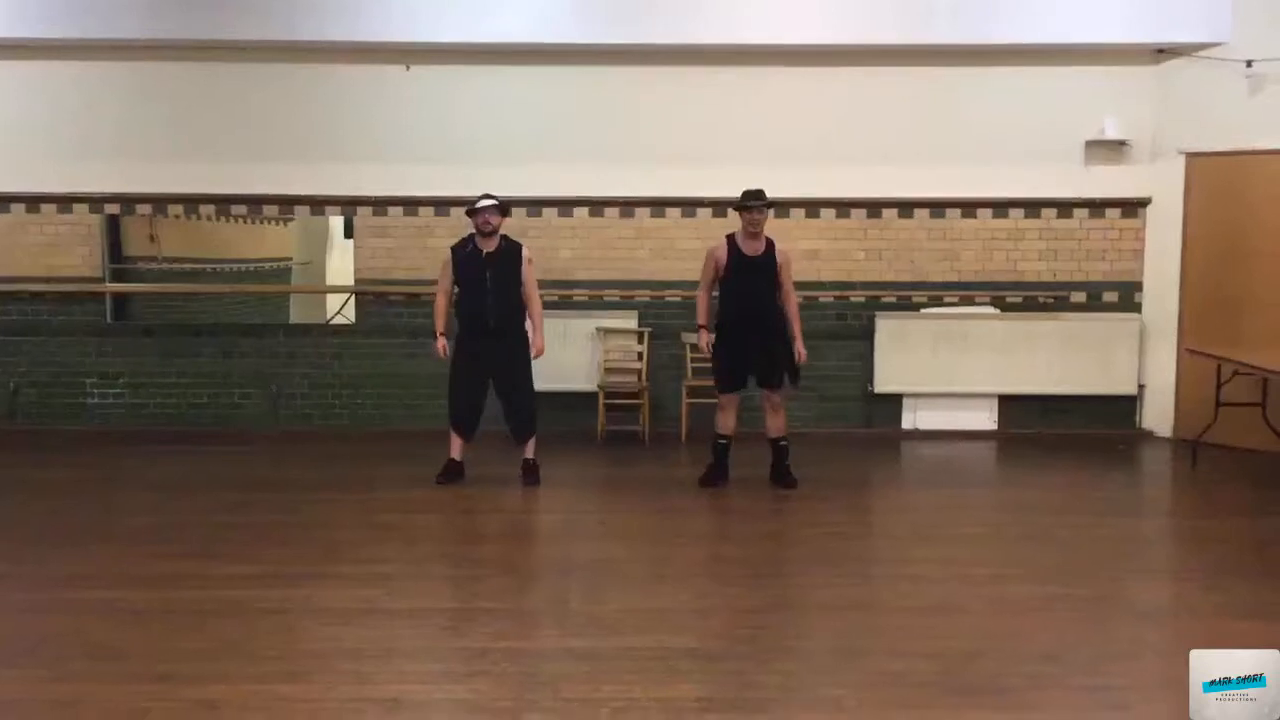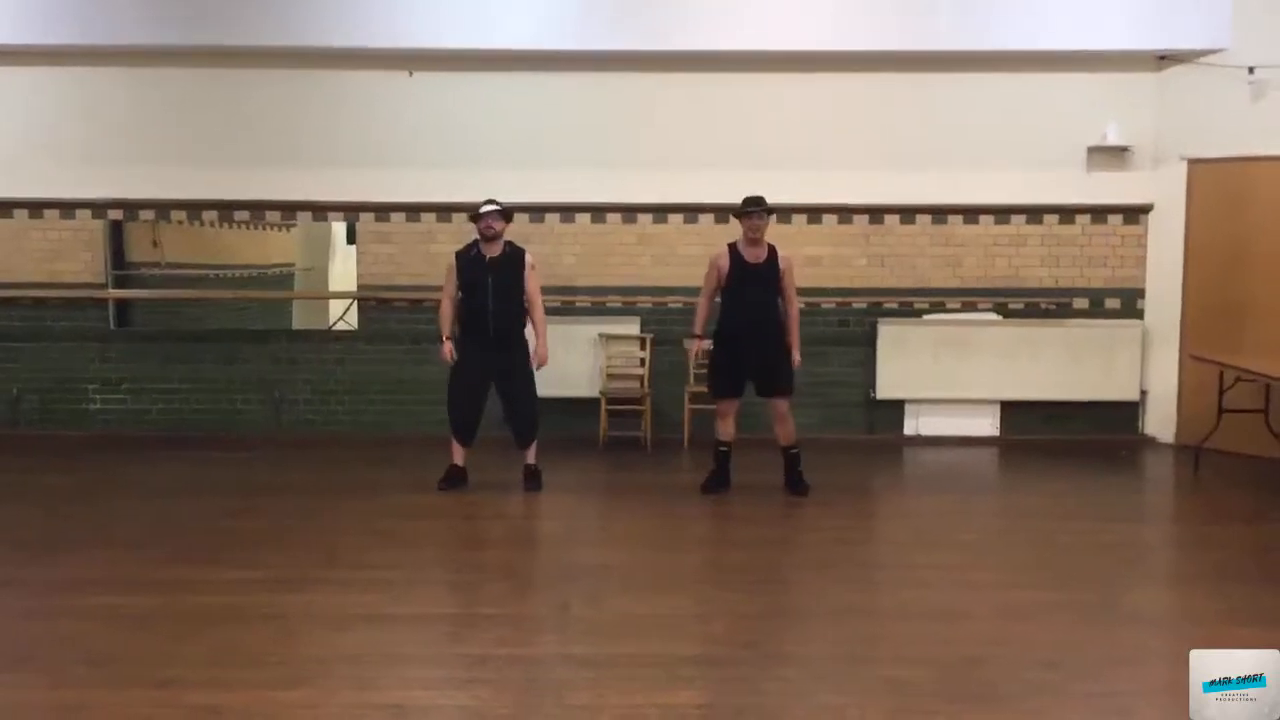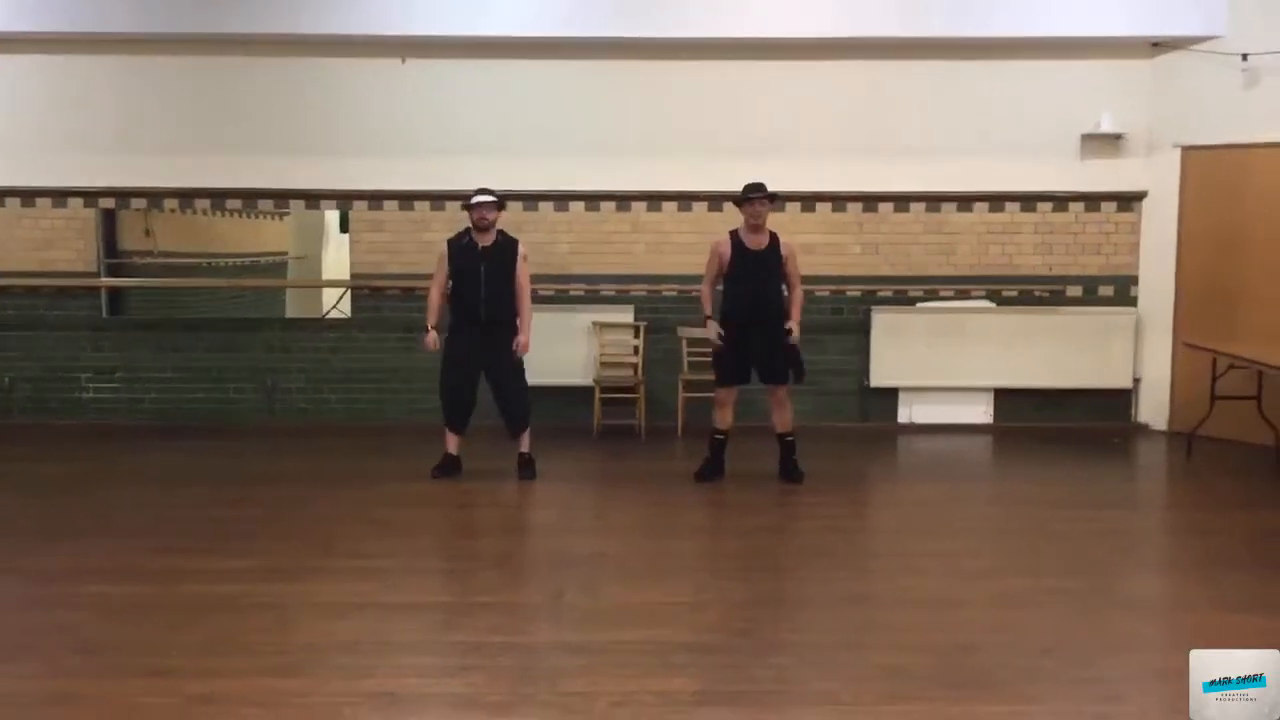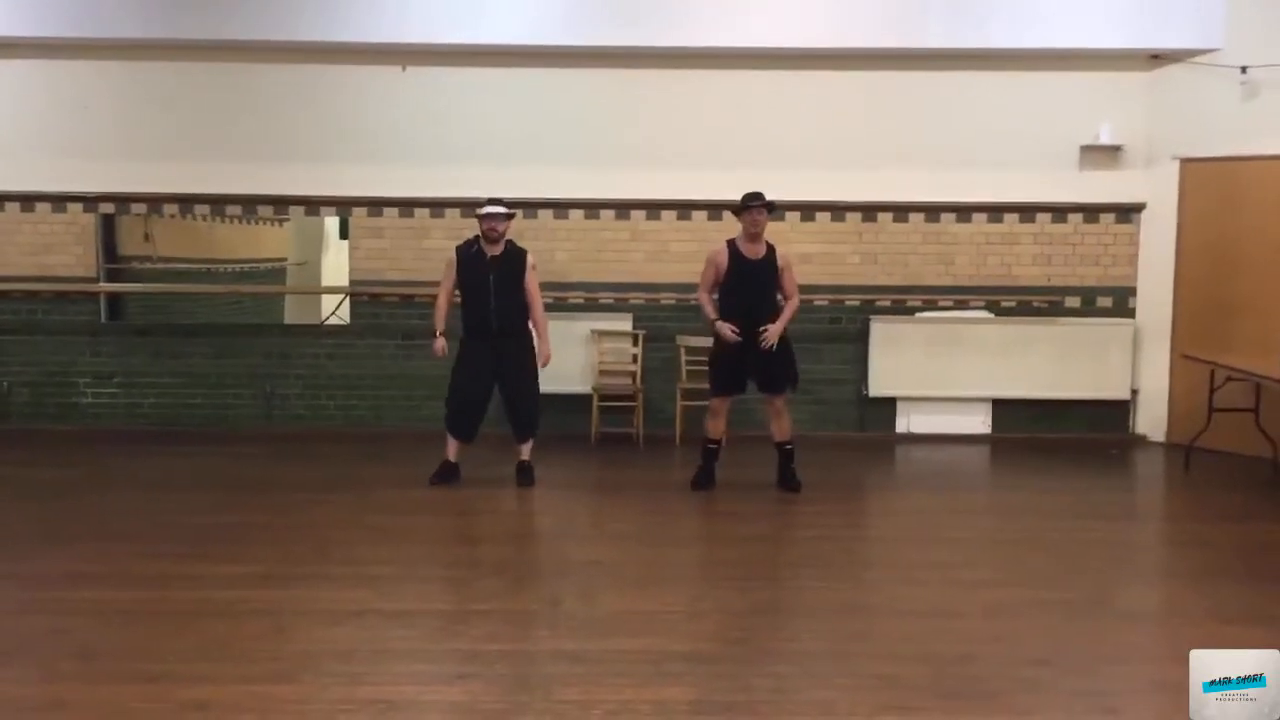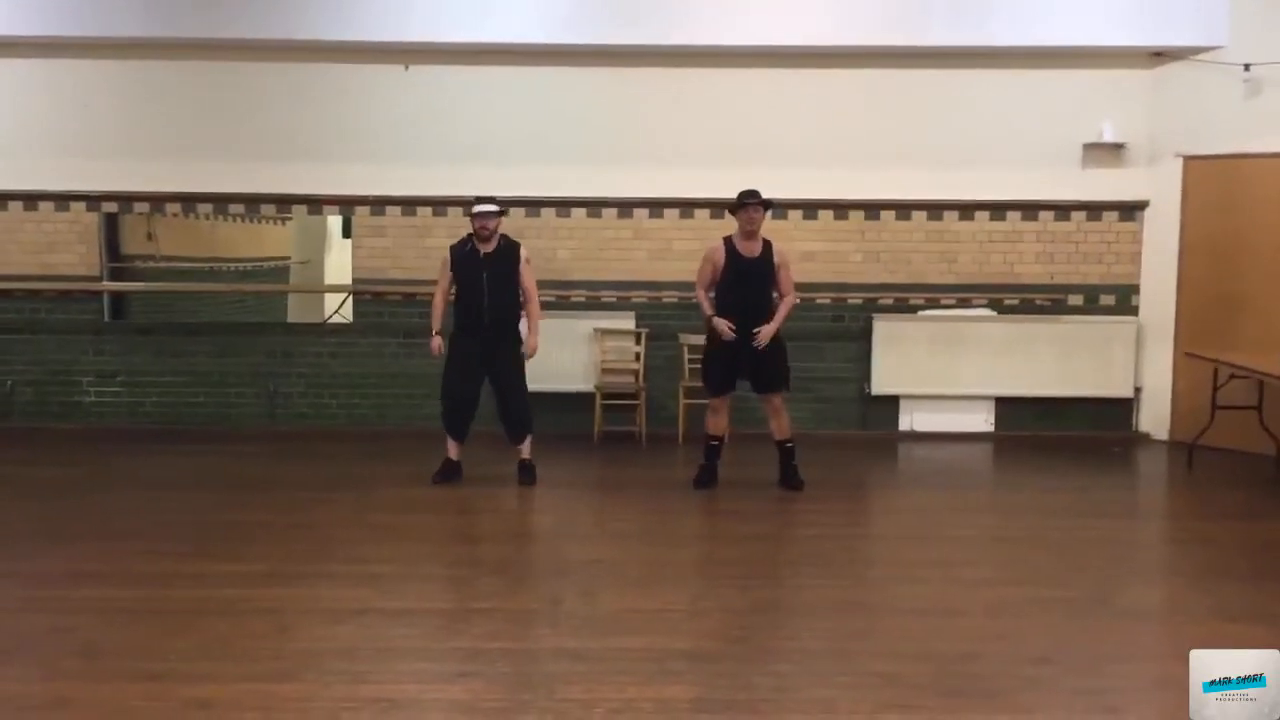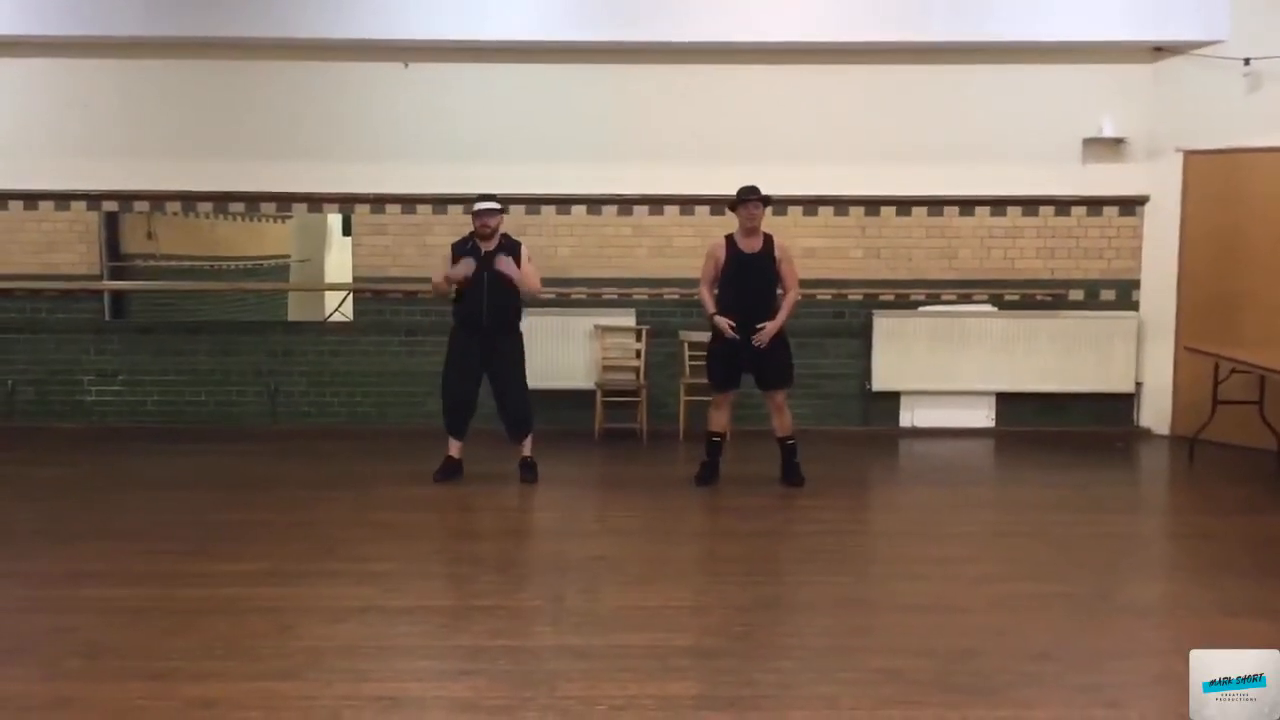
dt=0.4s
person 1, frame 1
left shoulder: (778, 253)
right shoulder: (720, 250)
left elbow: (788, 296)
right elbow: (704, 290)
left wrist: (797, 337)
right wrist: (703, 328)
left hip: (770, 335)
right hip: (730, 336)
left knee: (774, 400)
right knee: (726, 400)
left ankle: (780, 466)
right ankle: (719, 466)
person 1, frame 2
left shoulder: (781, 260)
right shoulder: (723, 258)
left elbow: (791, 304)
right elbow: (706, 298)
left wrist: (794, 346)
right wrist: (698, 336)
left hip: (771, 343)
right hip: (730, 342)
left knee: (781, 408)
right knee: (725, 407)
left ankle: (793, 473)
right ankle: (721, 472)
person 1, frame 3
left shoulder: (782, 247)
right shoulder: (724, 246)
left elbow: (795, 287)
right elbow: (708, 284)
left wrist: (794, 319)
right wrist: (709, 319)
left hip: (774, 330)
right hip: (734, 330)
left knee: (780, 394)
right knee: (724, 395)
left ankle: (788, 461)
right ankle: (715, 460)
person 1, frame 4
left shoulder: (778, 257)
right shoulder: (721, 254)
left elbow: (793, 297)
right elbow: (704, 292)
left wrist: (779, 325)
right wrist: (717, 322)
left hip: (769, 339)
right hip: (730, 338)
left knee: (778, 403)
right knee: (717, 404)
left ankle: (787, 470)
right ankle: (707, 469)
person 1, frame 5
left shoulder: (775, 253)
right shoulder: (718, 251)
left elbow: (788, 295)
right elbow: (701, 289)
left wrist: (773, 325)
right wrist: (713, 318)
left hip: (763, 336)
right hip: (725, 336)
left knee: (775, 402)
right knee: (717, 401)
left ankle: (788, 468)
right ankle: (709, 467)
person 1, frame 6
left shoulder: (777, 248)
right shoulder: (720, 248)
left elbow: (792, 290)
right elbow: (705, 287)
left wrist: (776, 323)
right wrist: (714, 316)
left hip: (767, 333)
right hip: (728, 333)
left knee: (777, 398)
right knee: (721, 397)
left ankle: (790, 464)
right ankle: (711, 463)
person 2, frame 1
left shoulder: (519, 253)
right shoulder: (457, 254)
left elbow: (531, 296)
right elbow: (443, 295)
left wrist: (537, 333)
right wrist: (440, 333)
left hip: (511, 341)
right hip: (470, 341)
left knee: (520, 401)
right knee: (462, 401)
left ankle: (529, 462)
right ankle: (455, 462)
person 2, frame 2
left shoulder: (522, 259)
right shoulder: (460, 259)
left elbow: (535, 302)
right elbow: (448, 301)
left wrist: (541, 342)
right wrist: (447, 338)
left hip: (511, 347)
right hip: (471, 346)
left knee: (523, 407)
right knee: (462, 406)
left ankle: (531, 468)
right ankle: (457, 468)
person 2, frame 3
left shoulder: (514, 248)
right shoulder: (452, 247)
left elbow: (523, 292)
right elbow: (438, 289)
left wrist: (524, 331)
right wrist: (431, 327)
left hip: (502, 334)
right hip: (463, 334)
left knee: (514, 394)
right knee: (455, 394)
left ankle: (525, 456)
right ankle: (452, 457)
person 2, frame 4
left shoulder: (523, 259)
right shoulder: (460, 255)
left elbow: (535, 301)
right elbow: (445, 295)
left wrist: (544, 341)
right wrist: (439, 333)
left hip: (516, 343)
right hip: (475, 343)
left knee: (524, 403)
right knee: (462, 401)
left ankle: (524, 463)
right ankle: (450, 463)
person 2, frame 5
left shoulder: (517, 252)
right shoulder: (455, 253)
left elbow: (530, 295)
right elbow: (441, 294)
left wrist: (532, 333)
right wrist: (436, 332)
left hip: (505, 339)
right hip: (465, 339)
left knee: (514, 399)
right knee: (456, 399)
left ankle: (525, 461)
right ankle: (452, 462)
person 2, frame 6
left shoulder: (517, 251)
right shoulder: (458, 250)
left elbow: (535, 288)
right elbow: (438, 288)
left wrist: (513, 272)
right wrist: (450, 277)
left hip: (506, 337)
right hip: (466, 337)
left knee: (514, 397)
right knee: (456, 396)
left ankle: (527, 459)
right ankle: (453, 460)
